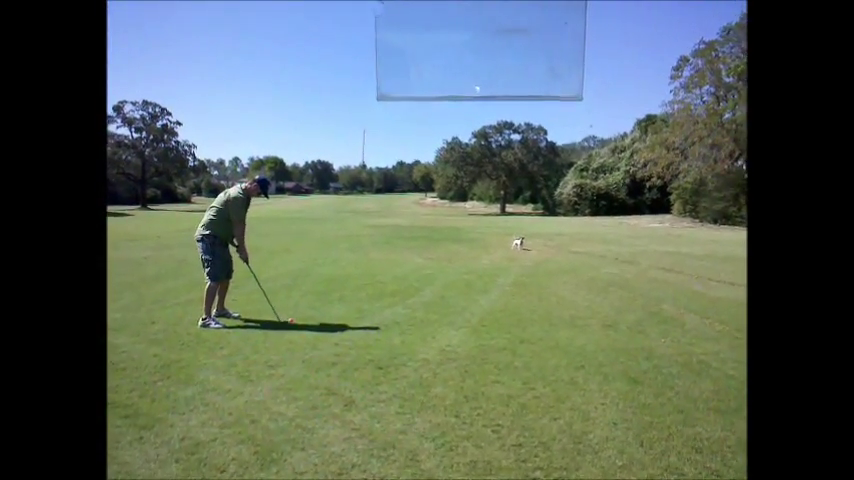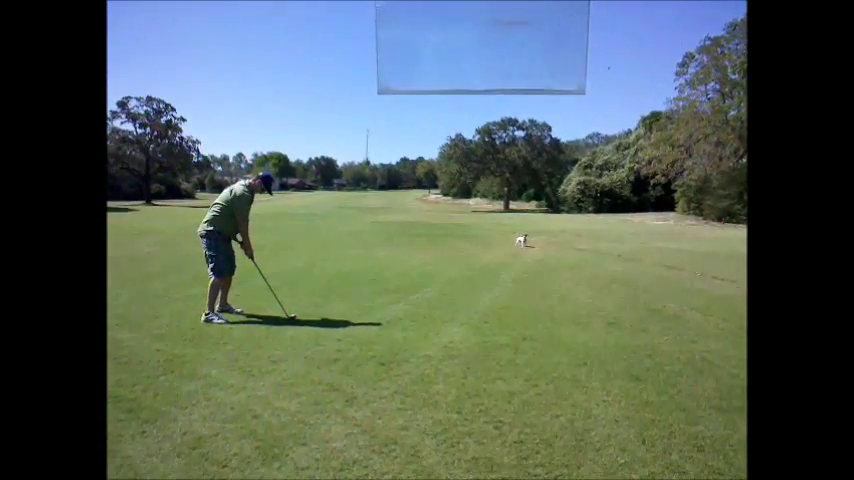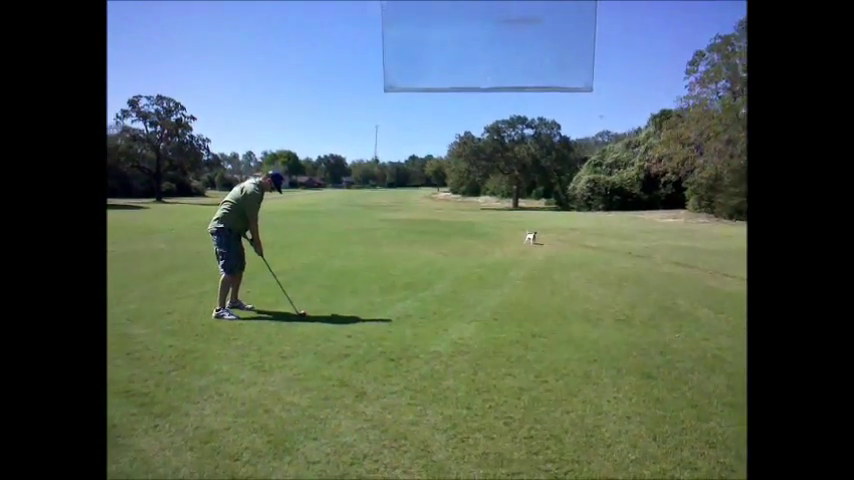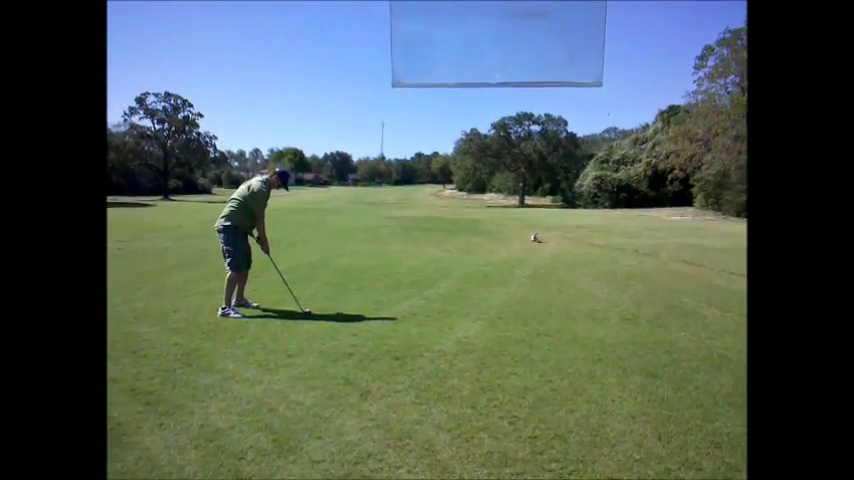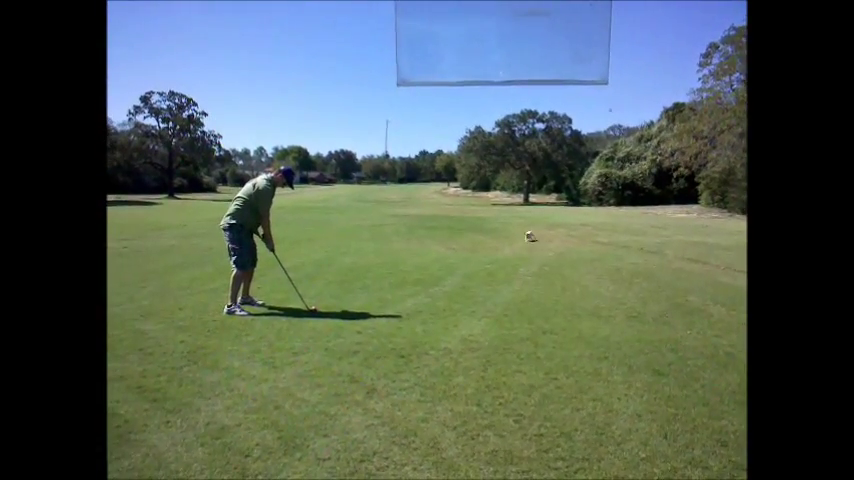
dt=0.2s
person 1, frame 1
left shoulder: (244, 196)
right shoulder: (237, 195)
left elbow: (241, 224)
right elbow: (237, 225)
left wrist: (240, 246)
right wrist: (242, 248)
left hip: (219, 238)
right hip: (209, 237)
left knee: (226, 274)
right knee: (215, 277)
left ankle: (220, 309)
right ankle: (206, 318)
person 1, frame 2
left shoulder: (245, 189)
right shoulder: (242, 193)
left elbow: (242, 221)
right elbow: (242, 223)
left wrist: (244, 242)
right wrist: (247, 245)
left hip: (221, 233)
right hip: (213, 232)
left knee: (229, 270)
right knee: (218, 272)
left ankle: (222, 304)
right ankle: (209, 313)
person 1, frame 3
left shoulder: (253, 186)
right shoulder: (253, 191)
left elbow: (251, 219)
right elbow: (252, 221)
left wrist: (254, 239)
right wrist: (257, 242)
left hip: (231, 230)
right hip: (223, 229)
left knee: (239, 267)
right knee: (229, 269)
left ankle: (233, 301)
right ankle: (220, 309)
person 1, frame 4
left shoulder: (259, 183)
right shoulder: (260, 188)
left elbow: (257, 216)
right elbow: (259, 218)
left wrist: (260, 236)
right wrist: (264, 240)
left hip: (237, 228)
right hip: (230, 227)
left knee: (245, 265)
right knee: (235, 267)
left ankle: (239, 299)
right ankle: (225, 307)
person 1, frame 5
left shoulder: (265, 182)
right shoulder: (265, 186)
left elbow: (262, 215)
right elbow: (264, 216)
left wrist: (265, 235)
right wrist: (269, 238)
left hip: (243, 226)
right hip: (235, 226)
left knee: (250, 263)
right knee: (241, 265)
left ankle: (245, 297)
right ankle: (231, 305)
